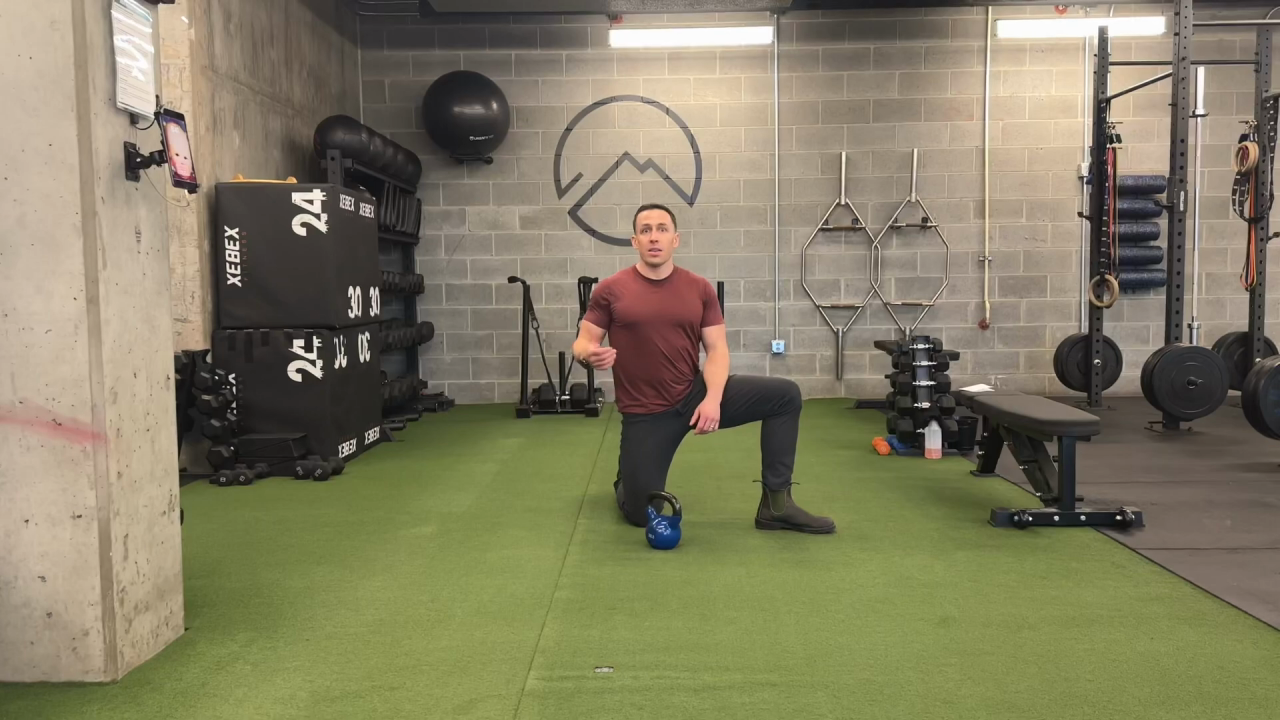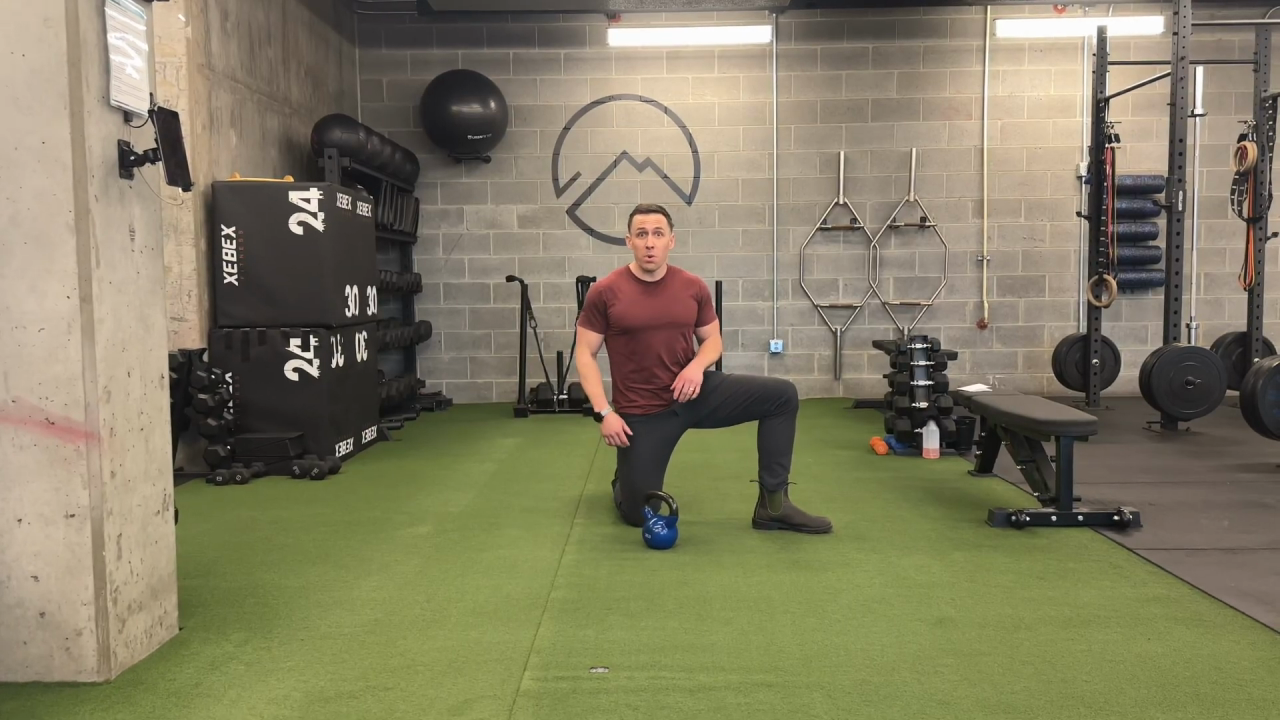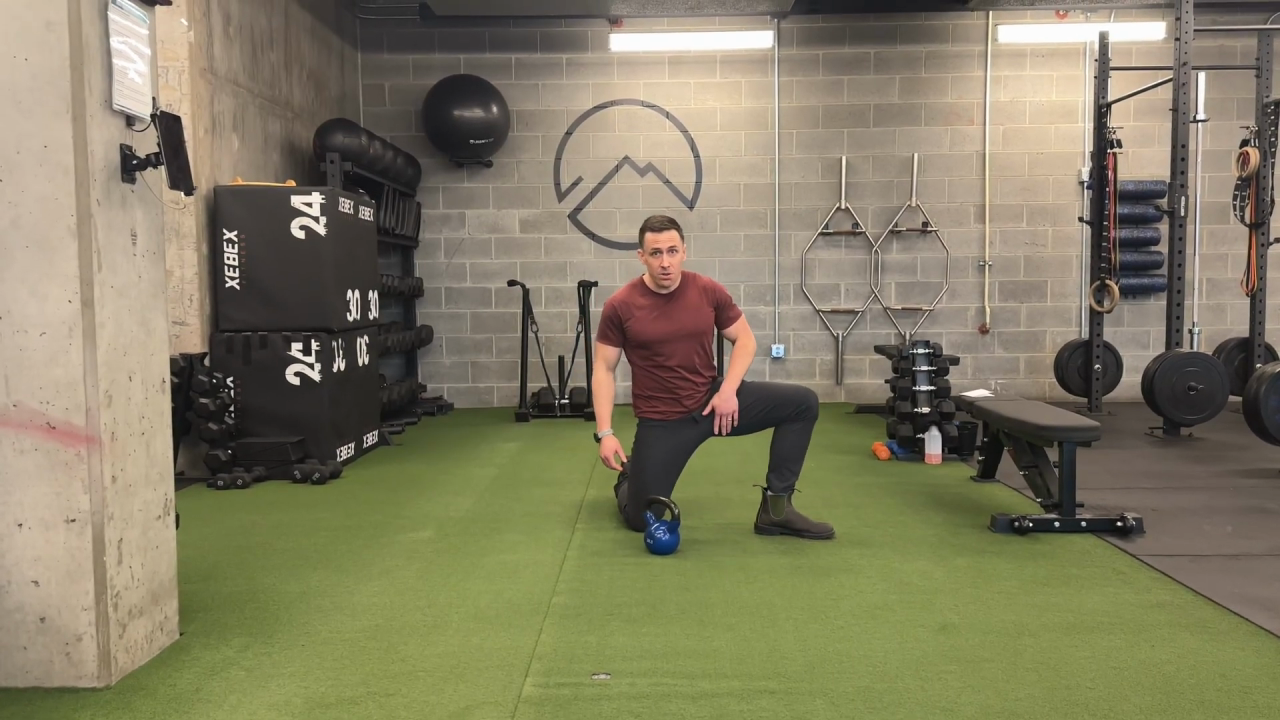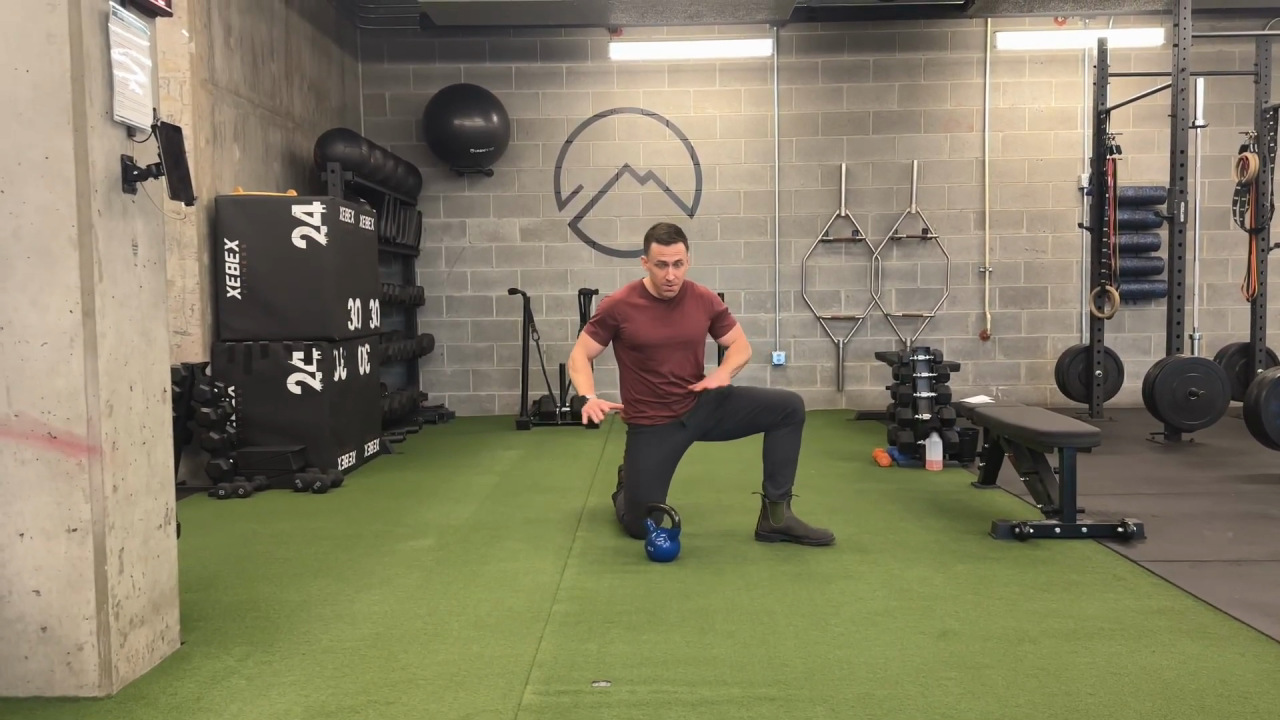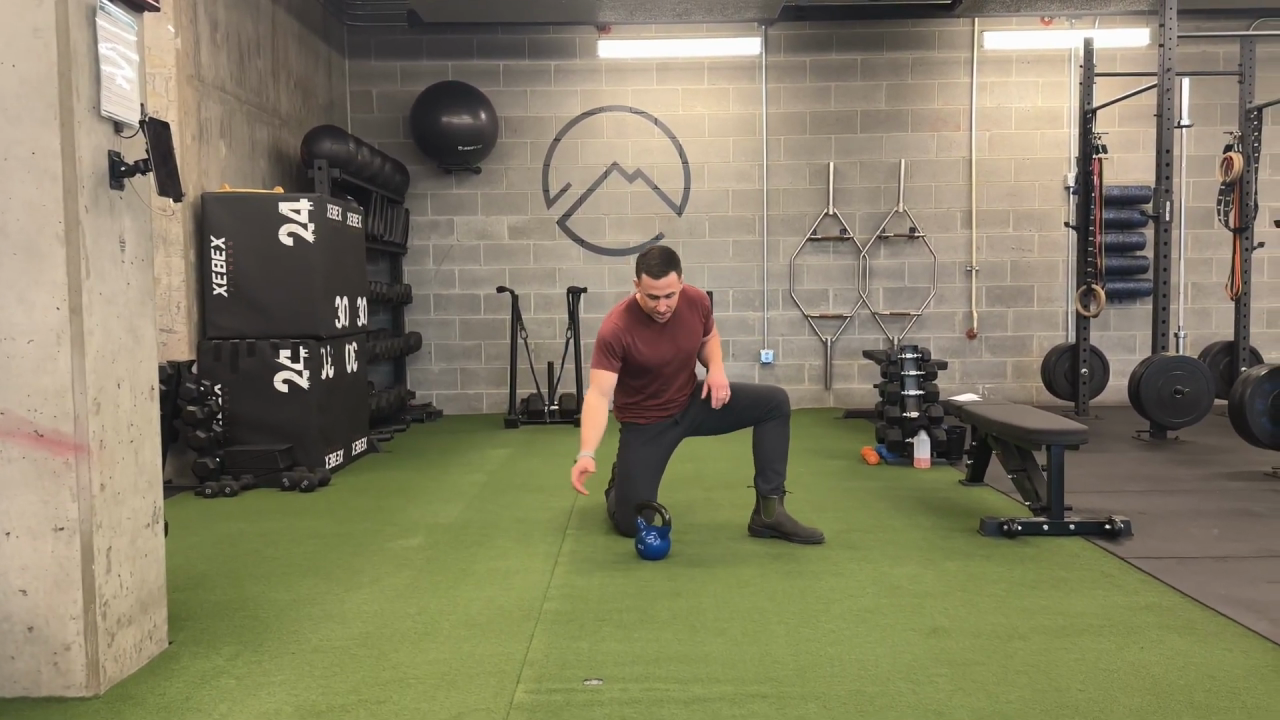
dt=1s
person 1, frame 1
left shoulder: (699, 288)
right shoulder: (611, 290)
left elbow: (716, 349)
right elbow: (584, 343)
left wrist: (713, 397)
right wrist: (590, 354)
left hip: (695, 393)
right hip: (645, 413)
left knee: (785, 395)
right knee: (641, 514)
left ankle: (776, 503)
right ankle: (626, 478)
person 1, frame 2
left shoulder: (693, 287)
right shoulder: (605, 292)
left elbow: (712, 339)
right elbow: (586, 354)
left wrist: (697, 365)
right wrist: (604, 412)
left hip: (692, 393)
right hip: (642, 411)
left knee: (782, 395)
right knee: (639, 513)
left ankle: (772, 503)
right ankle: (624, 477)
person 1, frame 3
left shoulder: (708, 291)
right shoulder: (620, 306)
left elbow: (745, 340)
right elbow: (604, 370)
left wrist: (728, 390)
right wrist: (605, 433)
left hip: (713, 399)
right hip: (662, 419)
left knee: (803, 402)
right knee: (642, 519)
left ankle: (776, 507)
right ankle: (630, 478)
person 1, frame 4
left shoulder: (704, 300)
right shoulder: (618, 306)
left elbow: (740, 345)
right elbow: (580, 357)
left wrist: (723, 372)
right wrist: (589, 397)
left hip: (701, 405)
right hip: (652, 424)
left knee: (788, 407)
right knee: (641, 526)
left ankle: (775, 514)
right ankle: (627, 487)
person 1, frame 5
left shoulder: (697, 301)
right shoulder: (616, 329)
right elbow: (598, 395)
left wrist: (717, 368)
right wrist: (586, 455)
left hip: (693, 402)
right hip: (645, 422)
left knee: (774, 402)
right knee: (631, 523)
left ankle: (768, 511)
right ankle: (620, 484)
